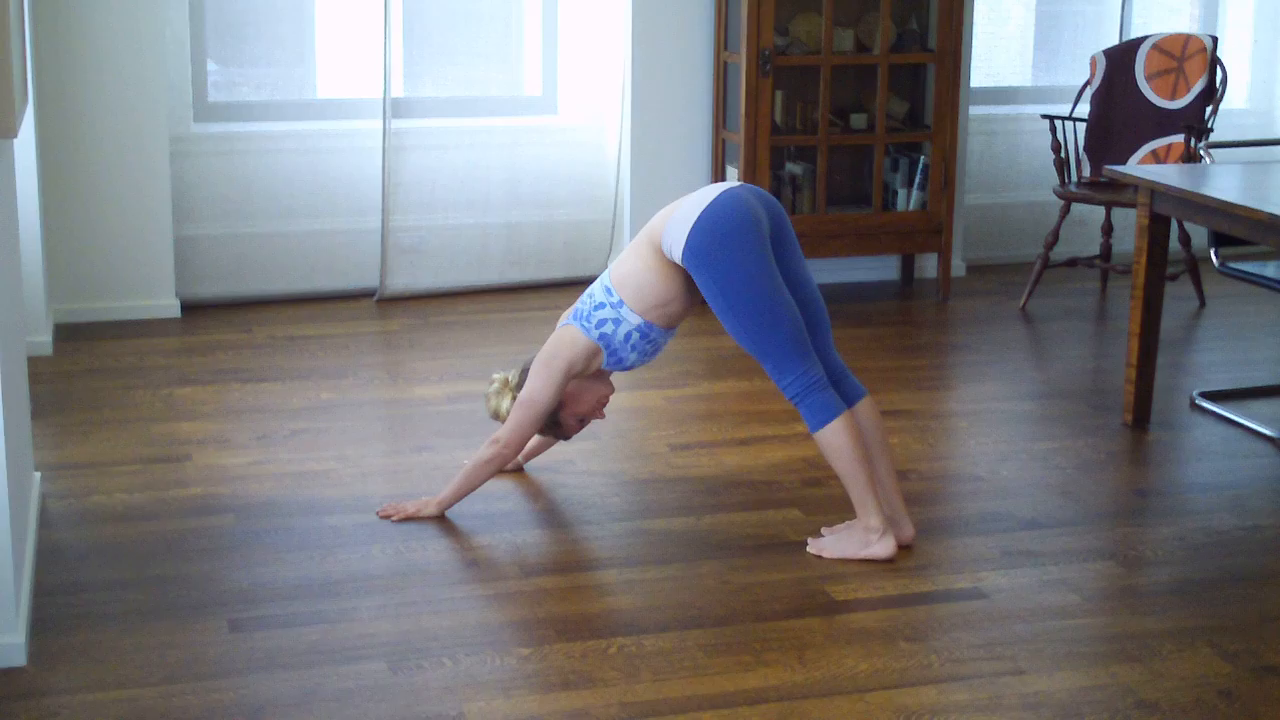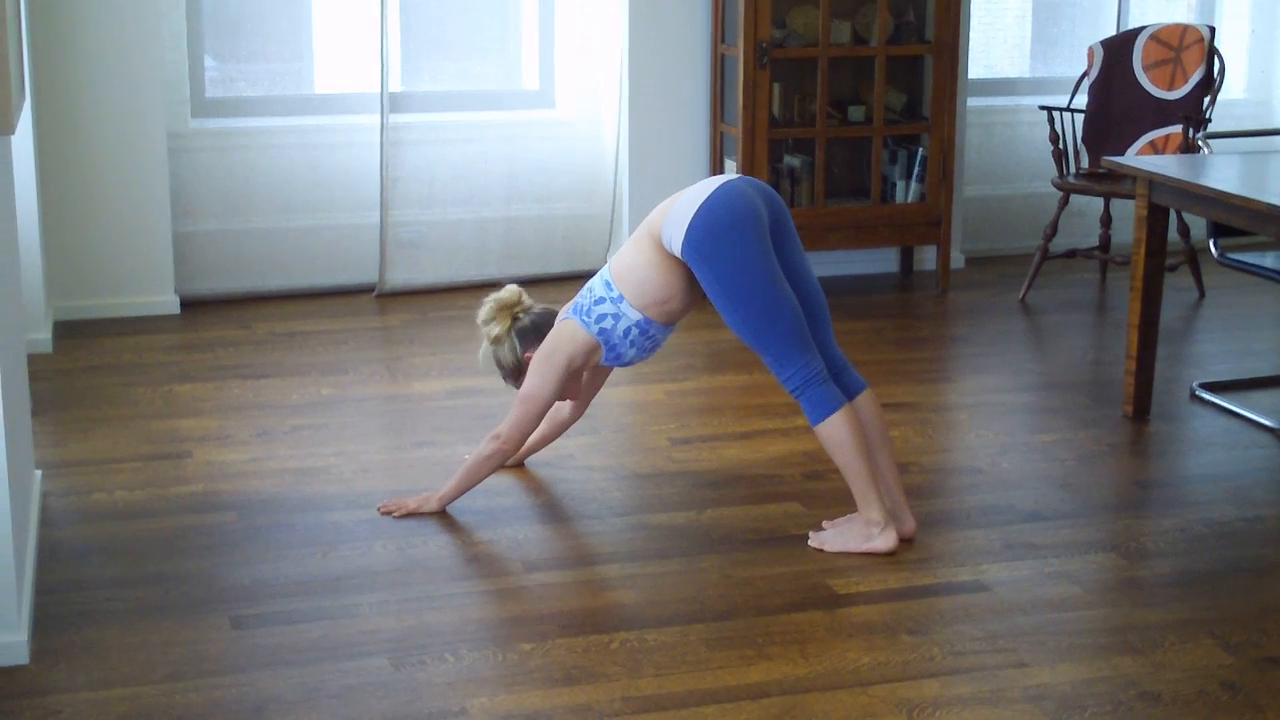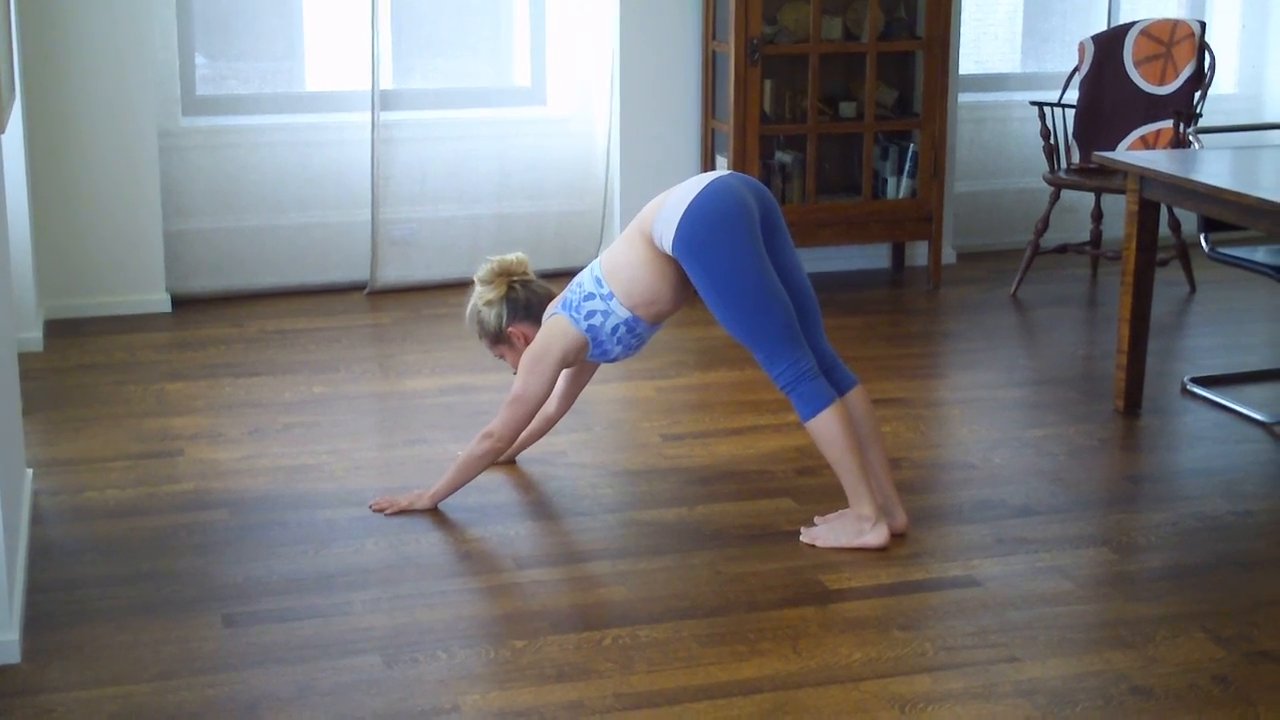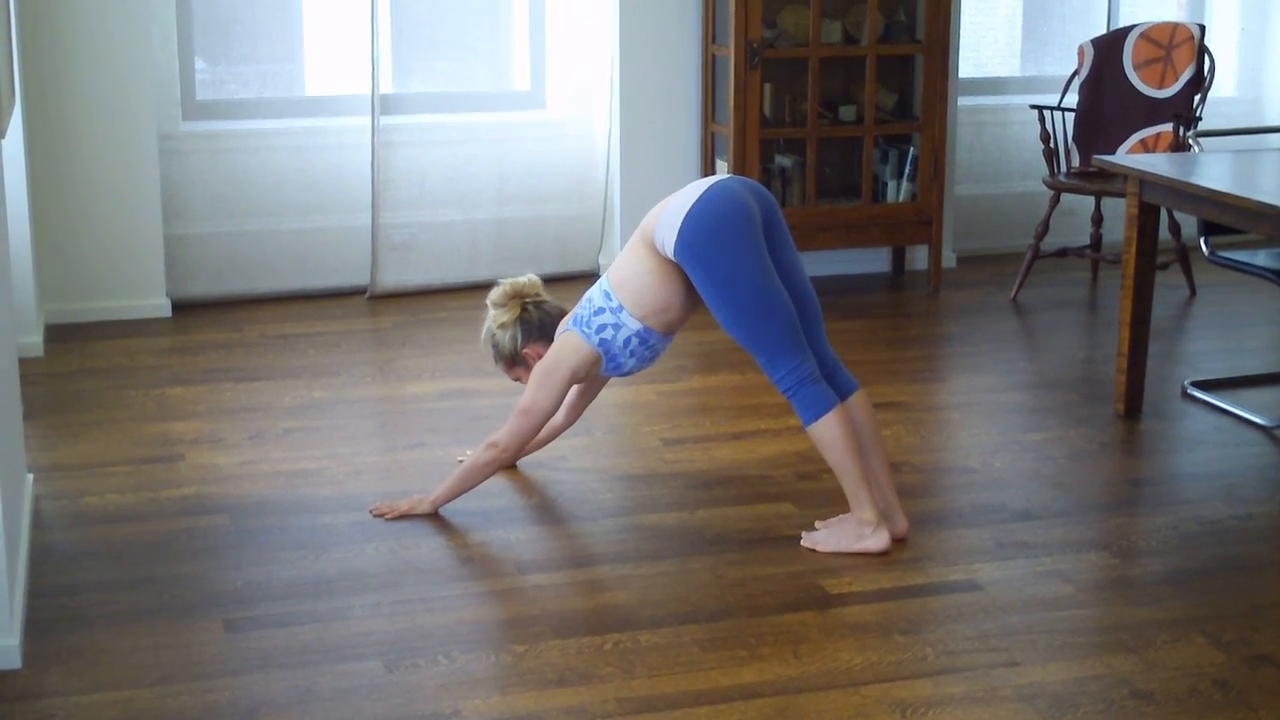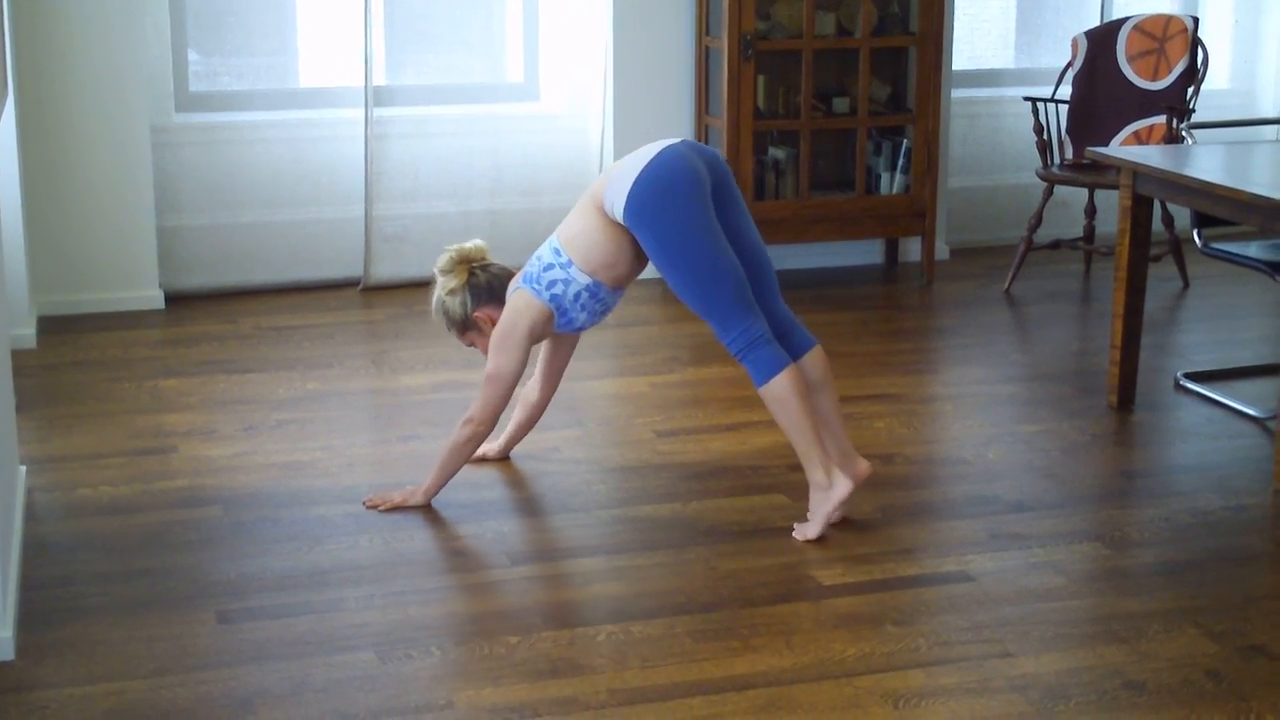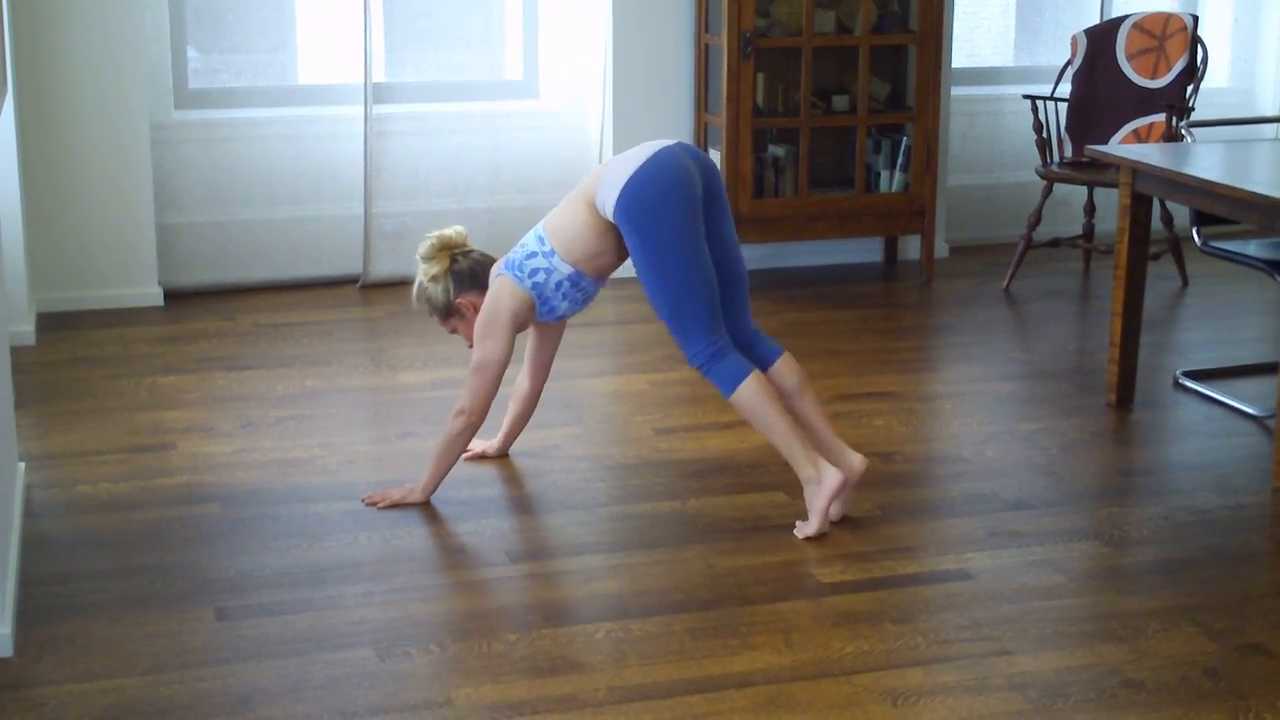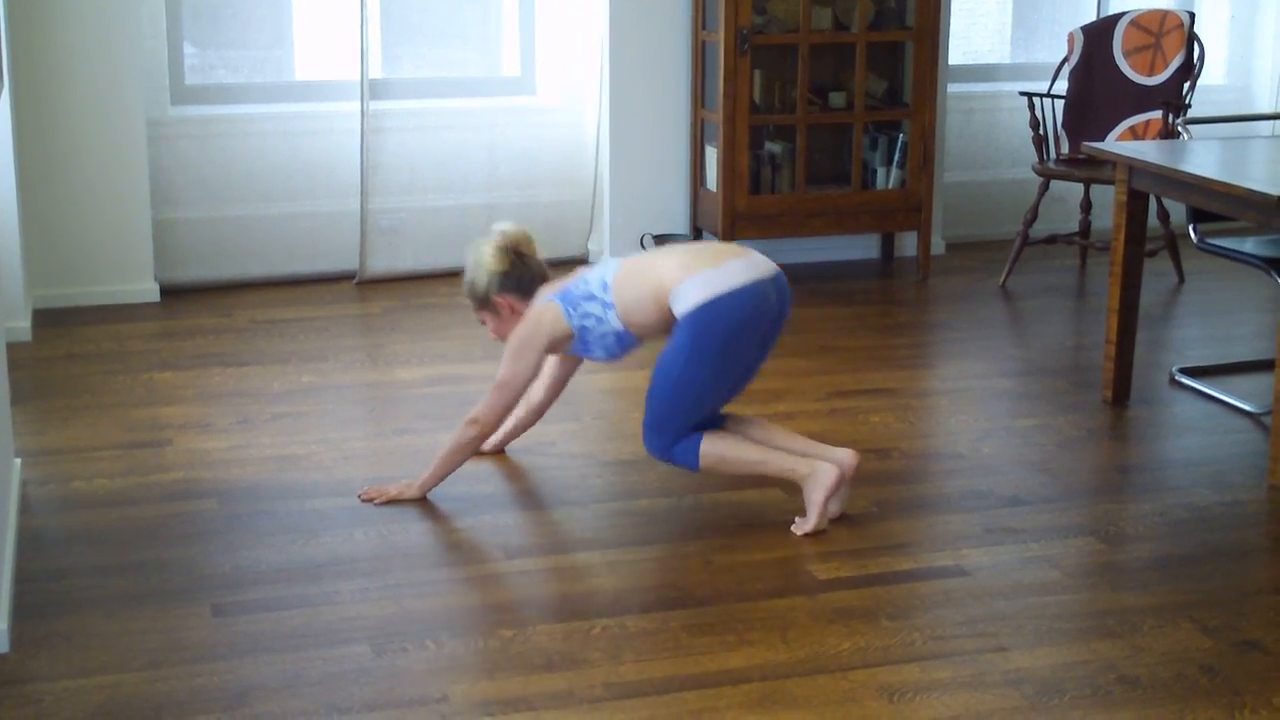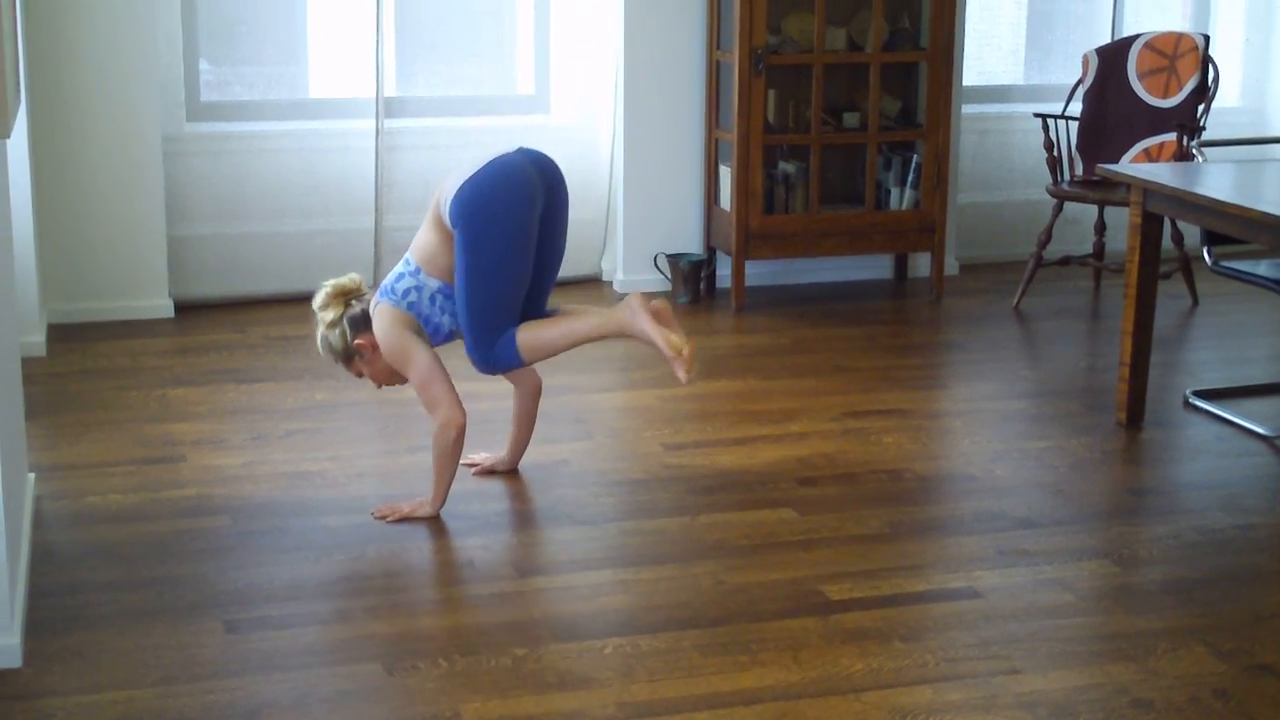
dt=0.7s
person 1, frame 1
left shoulder: (563, 353)
right shoulder: (588, 344)
left elbow: (503, 442)
left wrist: (436, 503)
right wrist: (522, 458)
left hip: (714, 232)
right hip: (738, 208)
left knee: (804, 381)
right knee: (826, 368)
left ankle: (875, 530)
right ankle: (895, 515)
person 1, frame 2
left shoulder: (563, 344)
right shoulder: (592, 333)
left elbow: (504, 437)
right elbow: (573, 407)
left wrist: (437, 498)
right wrist: (523, 454)
left hip: (713, 226)
right hip: (741, 201)
left knee: (805, 375)
right knee: (826, 362)
left ankle: (875, 524)
right ankle: (895, 510)
person 1, frame 3
left shoulder: (553, 338)
right shoulder: (579, 324)
left elbow: (497, 433)
right elbow: (557, 404)
left wrist: (430, 495)
right wrist: (511, 452)
left hip: (705, 222)
right hip: (730, 197)
left knee: (795, 371)
right knee: (816, 357)
left ankle: (868, 519)
right ankle: (887, 505)
person 1, frame 4
left shoulder: (566, 352)
right shoulder: (590, 336)
left elbow: (501, 444)
right elbow: (569, 411)
left wrist: (430, 501)
right wrist: (515, 454)
left hip: (706, 227)
right hip: (734, 200)
left knee: (797, 376)
right knee: (818, 363)
left ankle: (868, 523)
right ankle: (888, 509)
person 1, frame 5
left shoulder: (517, 315)
right shoulder: (550, 301)
left elbow: (477, 421)
right elbow: (543, 383)
left wrist: (425, 491)
right wrist: (505, 445)
left hip: (657, 188)
right hip: (686, 163)
left knee: (747, 337)
right knee: (773, 320)
left ankle: (826, 479)
right ankle: (845, 459)
person 1, frame 6
left shoulder: (501, 300)
right shoulder: (533, 287)
left elbow: (468, 412)
right elbow: (534, 379)
left wrist: (423, 489)
right wrist: (501, 444)
left hip: (647, 189)
right hip: (679, 165)
left knee: (710, 351)
right knee: (740, 336)
left ankle: (817, 475)
right ankle: (839, 456)
person 1, frame 7
left shoulder: (545, 318)
right shoulder: (567, 300)
left elbow: (483, 420)
right elbow: (548, 386)
left wrist: (421, 484)
right wrist: (498, 440)
left hip: (726, 305)
right hip: (765, 283)
left knee: (669, 440)
right knee: (696, 417)
left ankle: (815, 472)
right ankle: (826, 456)
person 1, frame 8
left shoulder: (389, 327)
right shoulder: (425, 316)
left elbow: (451, 420)
right elbow: (529, 379)
left wrist: (434, 502)
right wrist: (512, 457)
left hip: (492, 191)
right hip: (534, 170)
left knee: (492, 352)
right knee: (526, 324)
left ankle: (624, 317)
right ankle: (637, 317)
